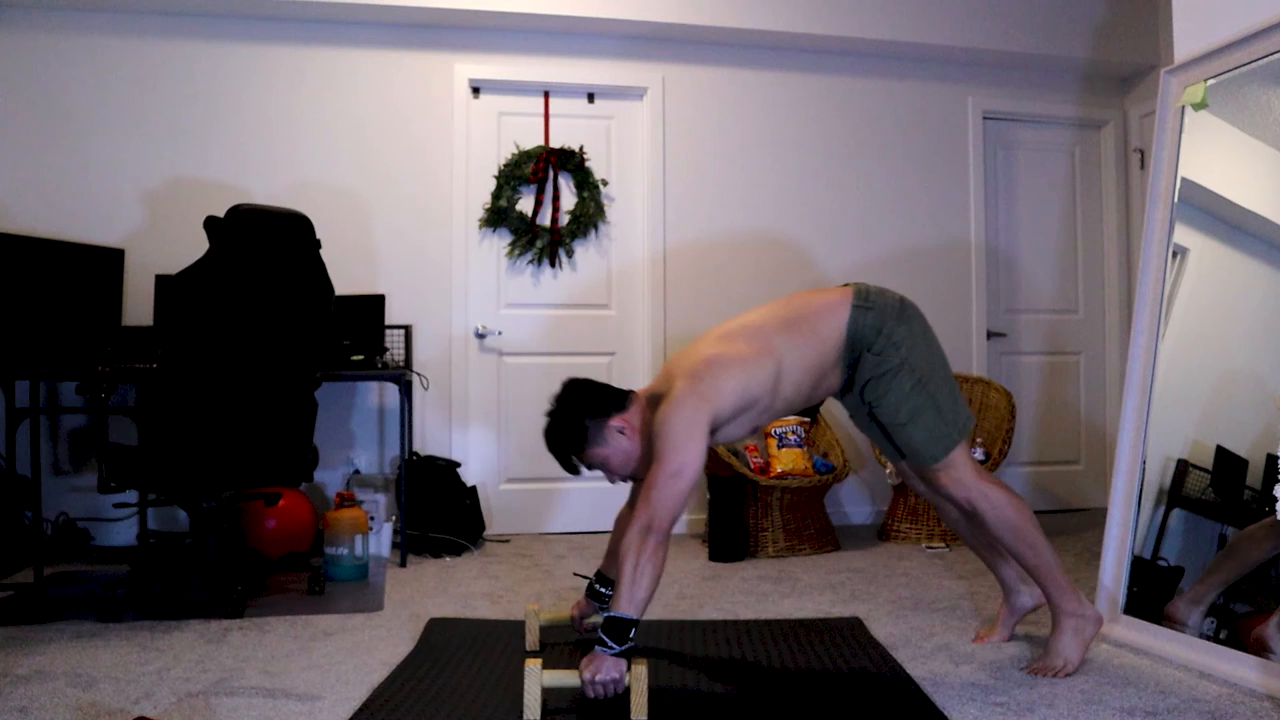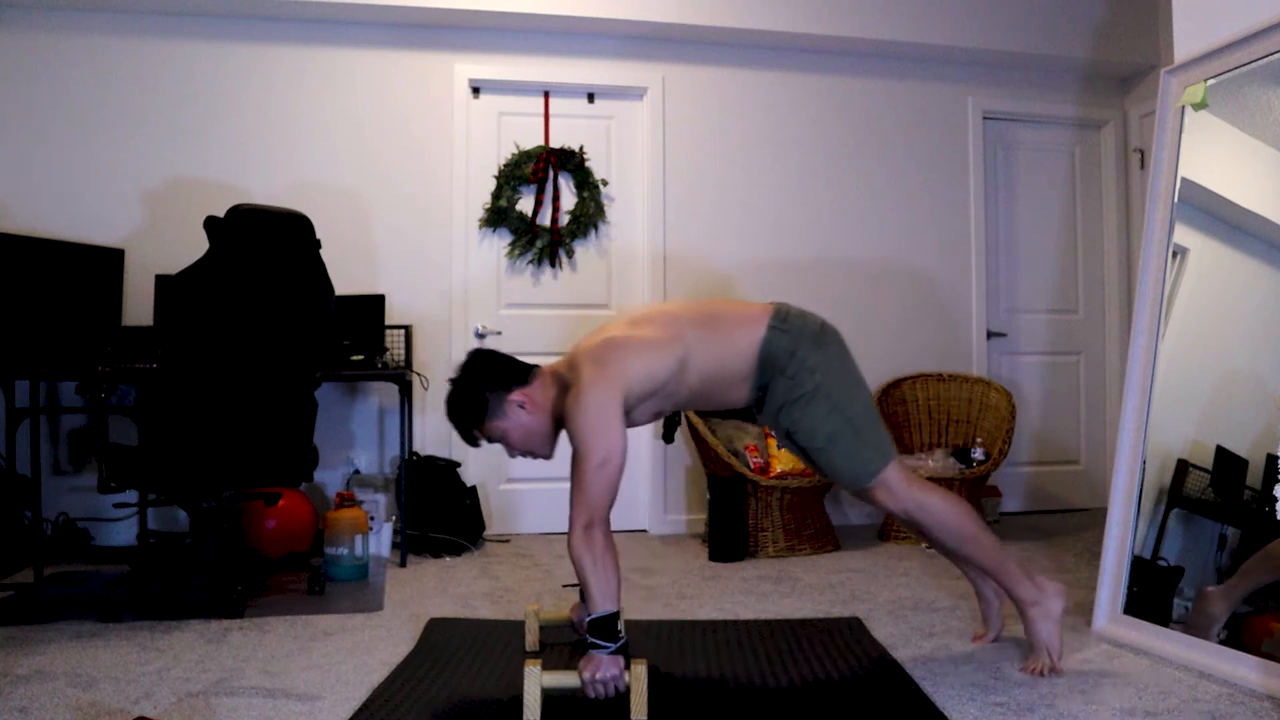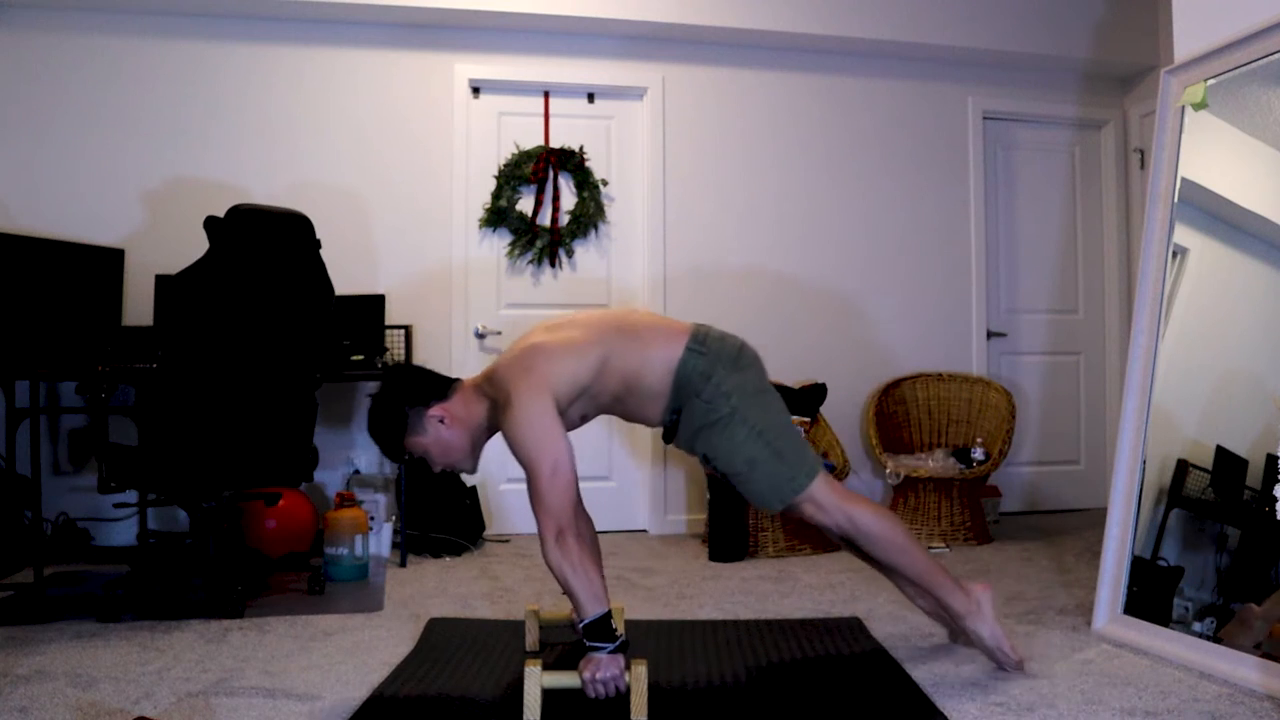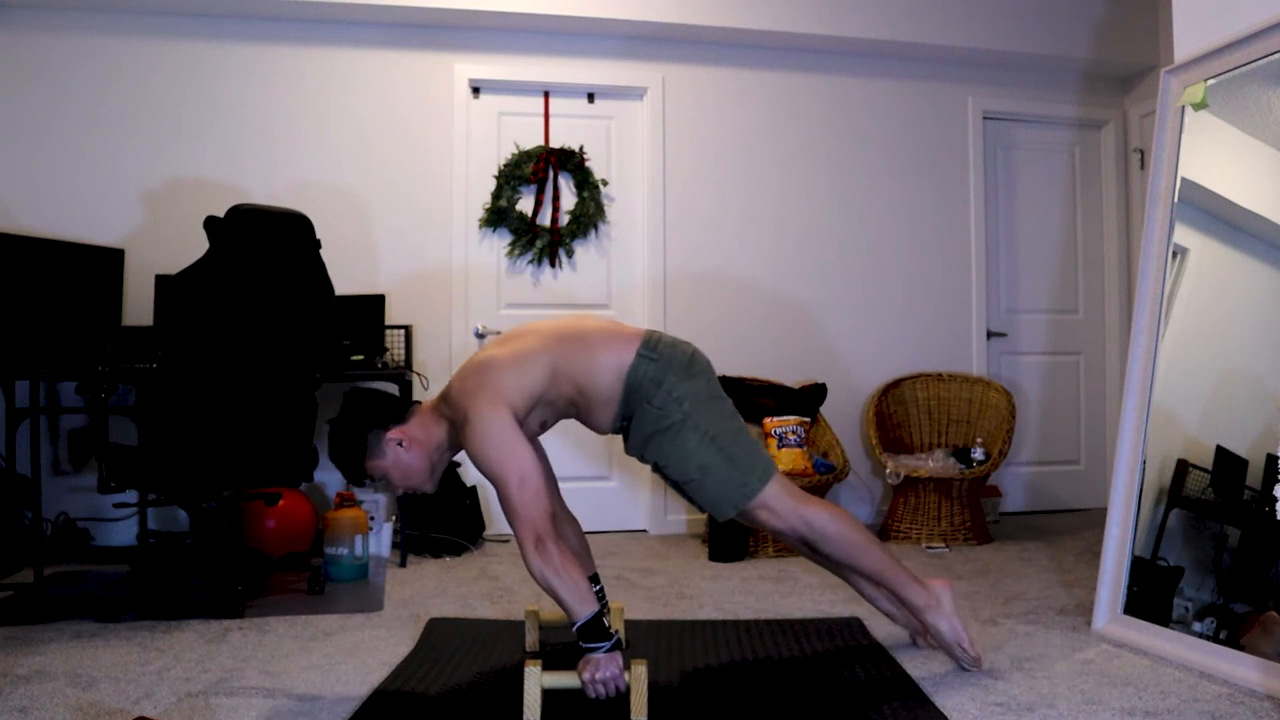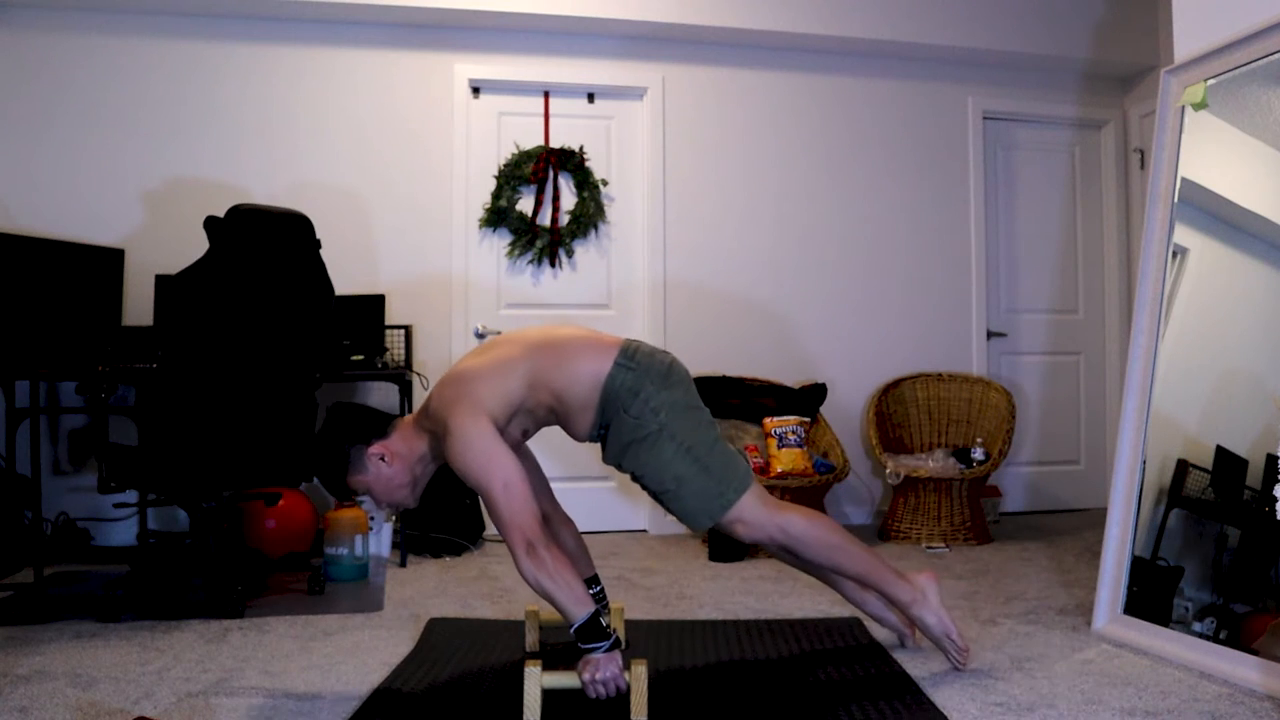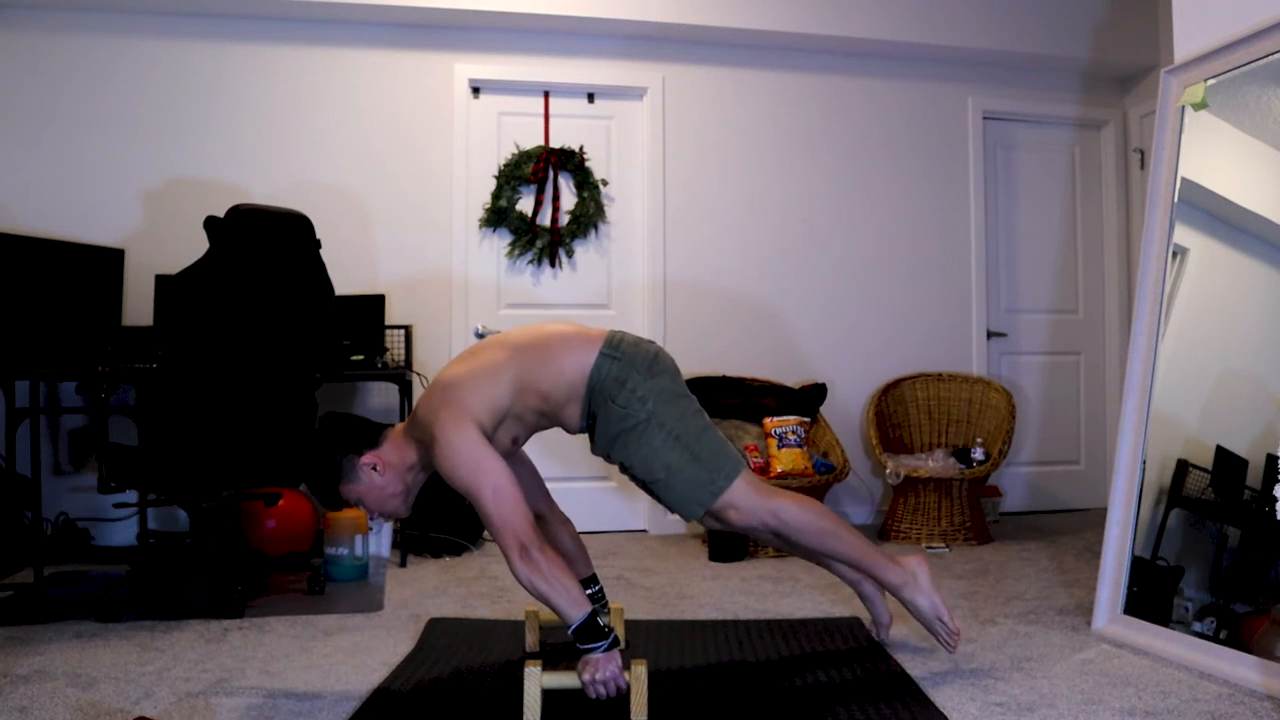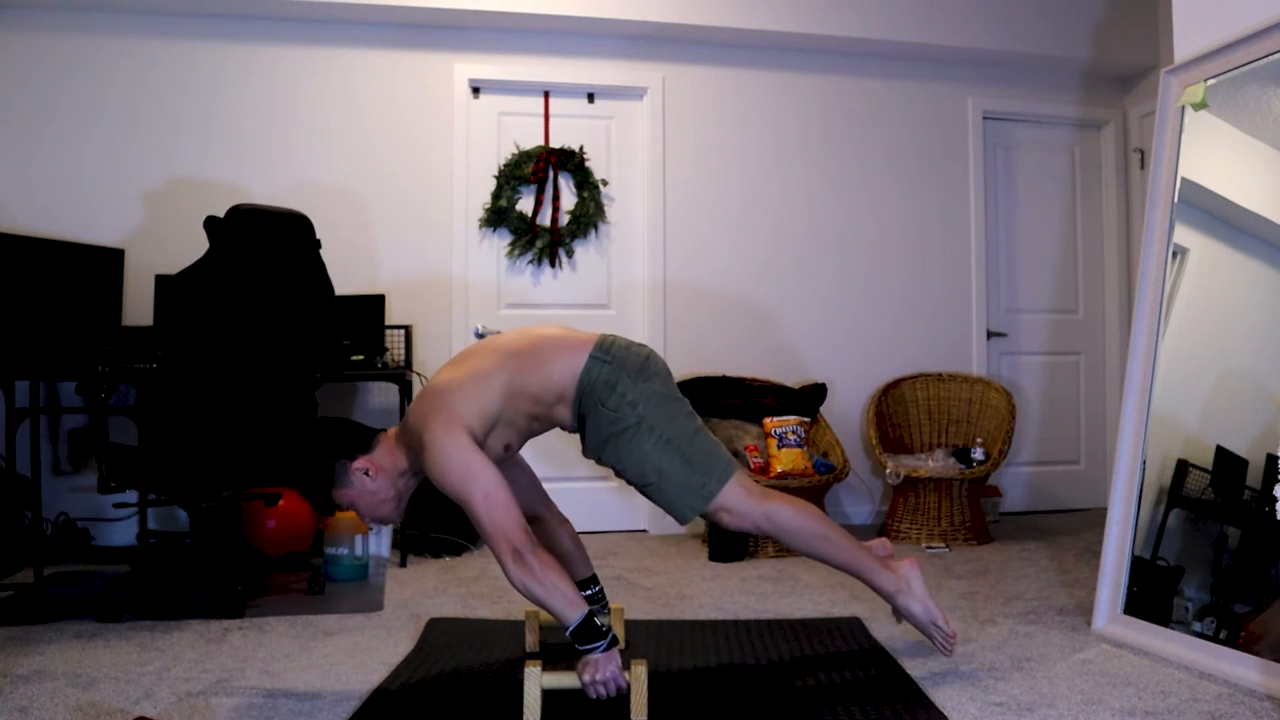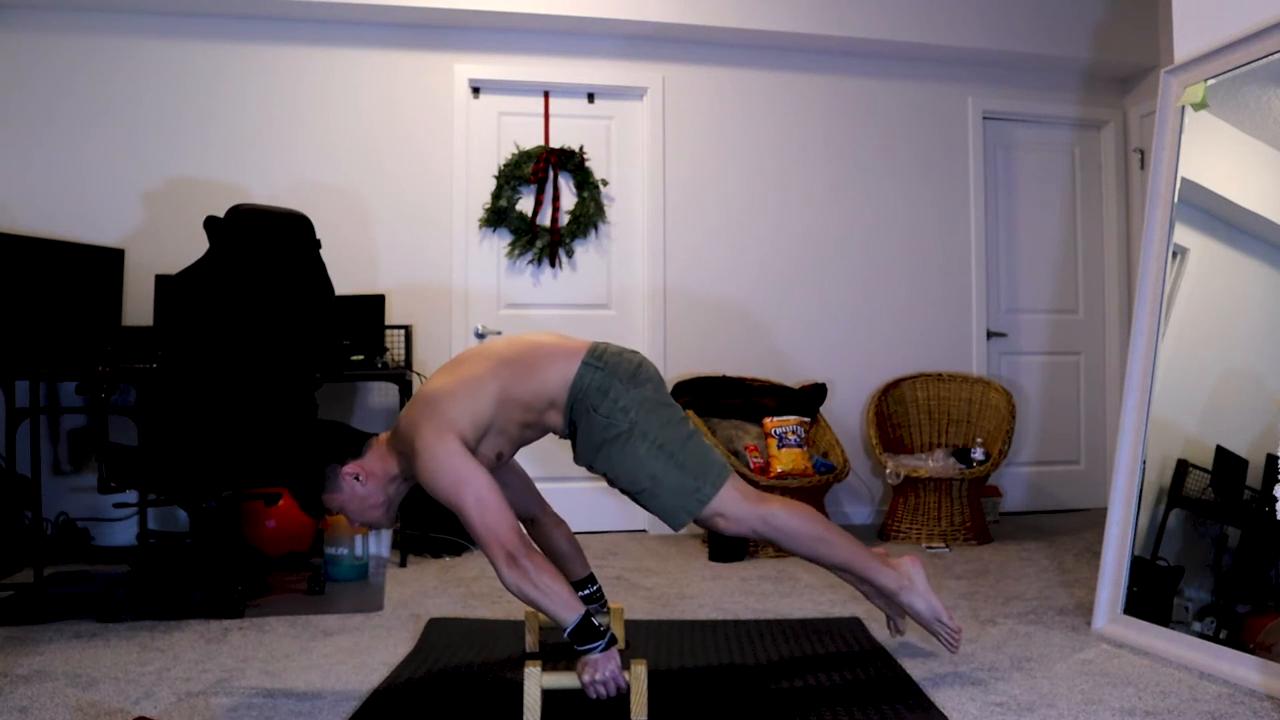
dt=0.3s
person 1, frame 1
left shoulder: (682, 410)
right shoulder: (660, 403)
left elbow: (649, 534)
right elbow: (637, 515)
left wrist: (614, 642)
right wrist: (599, 595)
left hip: (877, 333)
right hip: (854, 345)
left knee: (958, 481)
right knee: (928, 481)
left ankle: (1072, 607)
right ankle: (1018, 588)
person 1, frame 2
left shoulder: (590, 393)
right shoulder: (575, 381)
left elbow: (590, 525)
right elbow: (588, 515)
left wrist: (607, 642)
right wrist: (594, 603)
left hip: (793, 358)
right hip: (782, 357)
left knee: (894, 491)
right knee: (879, 489)
left ankle: (1032, 593)
right ankle: (986, 582)
person 1, frame 3
left shoulder: (519, 403)
right shoulder: (512, 386)
left elbow: (558, 533)
right elbow: (569, 511)
left wrist: (602, 641)
right wrist: (594, 603)
left hip: (707, 381)
right hip: (703, 376)
left knee: (823, 505)
right knee: (814, 506)
left ankle: (961, 602)
right ankle: (938, 598)
person 1, frame 4
left shoulder: (479, 419)
right shoulder: (476, 403)
left elbow: (538, 540)
right elbow: (553, 516)
left wrist: (599, 641)
right wrist: (594, 602)
left hip: (658, 387)
right hip: (656, 379)
left knee: (778, 509)
right knee: (769, 512)
left ankle: (921, 597)
right ankle: (899, 600)
person 1, frame 5
left shoulder: (457, 430)
right shoulder: (470, 419)
left elbow: (530, 547)
right elbow: (548, 516)
left wrist: (596, 641)
right wrist: (594, 603)
left hip: (634, 396)
right hip: (631, 390)
left knee: (756, 520)
right knee: (746, 517)
left ankle: (907, 592)
right ankle: (869, 595)
person 1, frame 6
left shoulder: (446, 438)
right shoulder: (455, 422)
left elbow: (524, 549)
right elbow: (544, 516)
left wrist: (594, 641)
right wrist: (594, 604)
left hip: (621, 387)
right hip: (621, 381)
left knee: (747, 505)
right knee: (734, 505)
left ankle: (896, 573)
right ankle: (859, 573)
person 1, frame 7
left shoulder: (437, 443)
right shoulder: (454, 431)
left elbow: (518, 553)
right elbow: (540, 516)
left wrist: (593, 642)
right wrist: (592, 603)
left hip: (613, 387)
right hip: (611, 382)
left knee: (741, 505)
right knee: (731, 501)
left ankle: (892, 581)
right ankle: (866, 554)
person 1, frame 8
left shoulder: (427, 449)
right shoulder: (446, 434)
left elbow: (512, 557)
right elbow: (536, 517)
left wrist: (591, 642)
right wrist: (590, 602)
left hip: (604, 397)
right hip: (604, 388)
left knee: (735, 511)
right knee: (726, 508)
left ankle: (891, 577)
right ankle: (864, 565)
